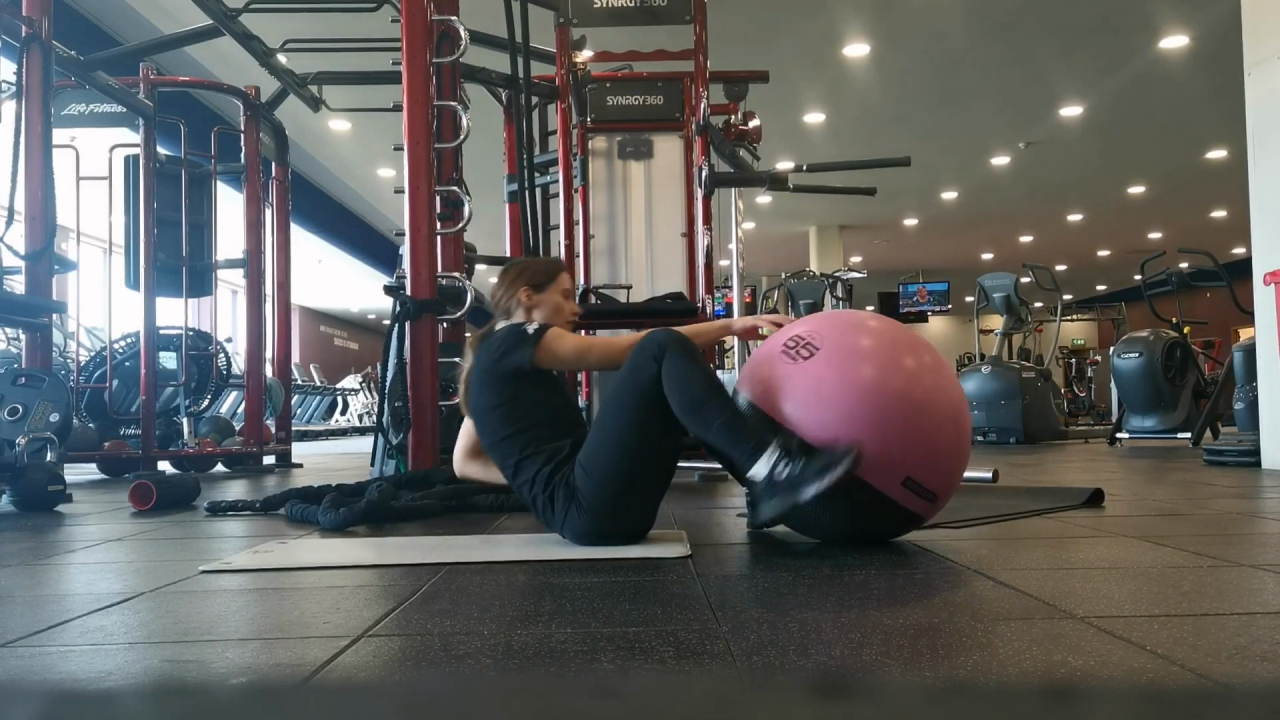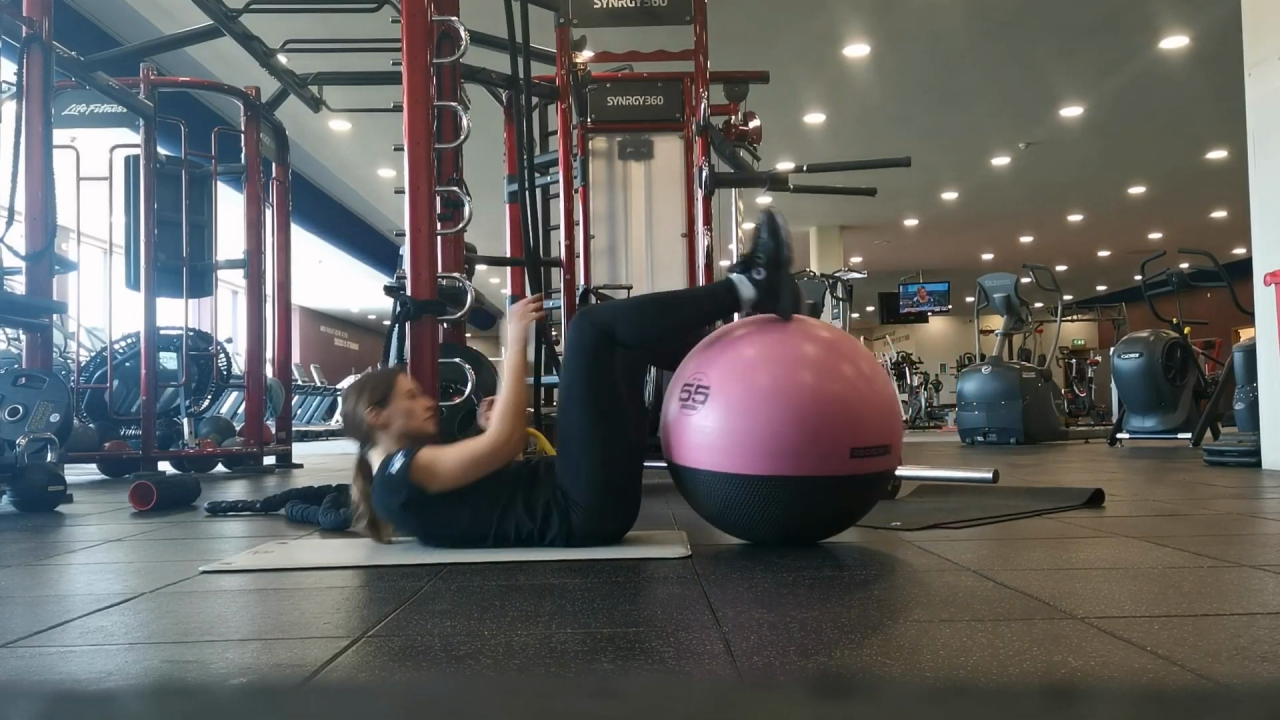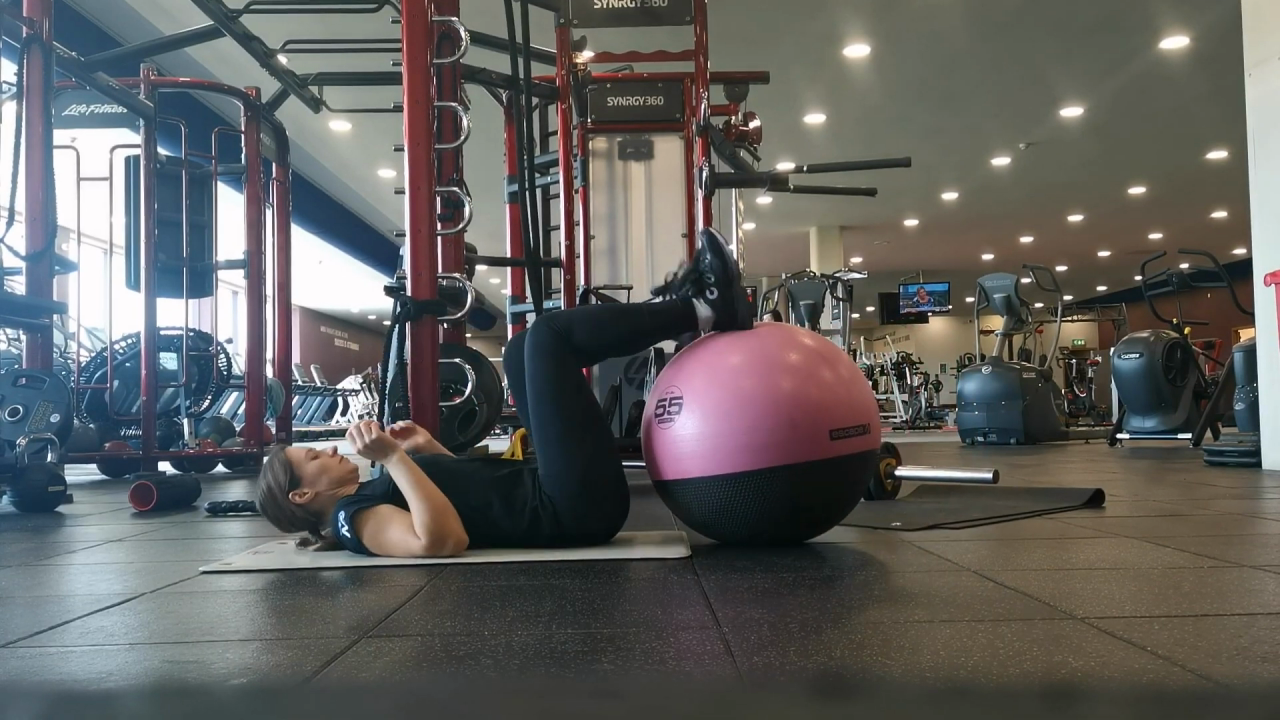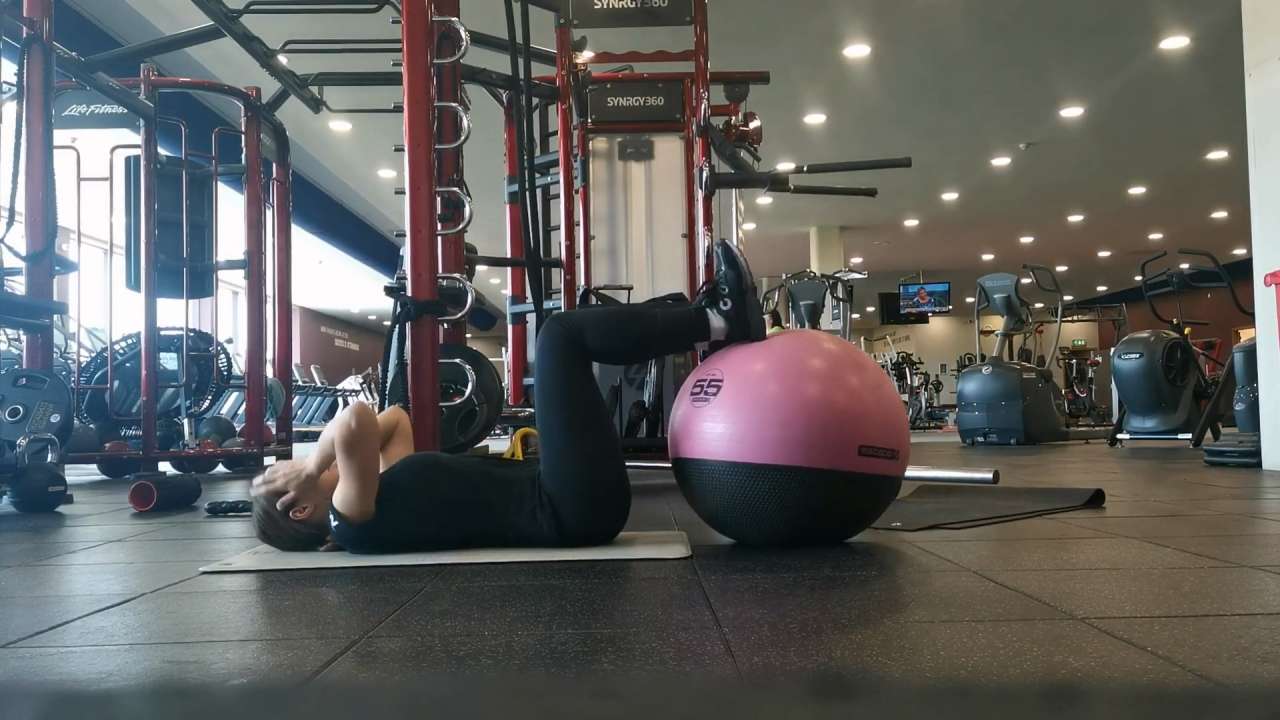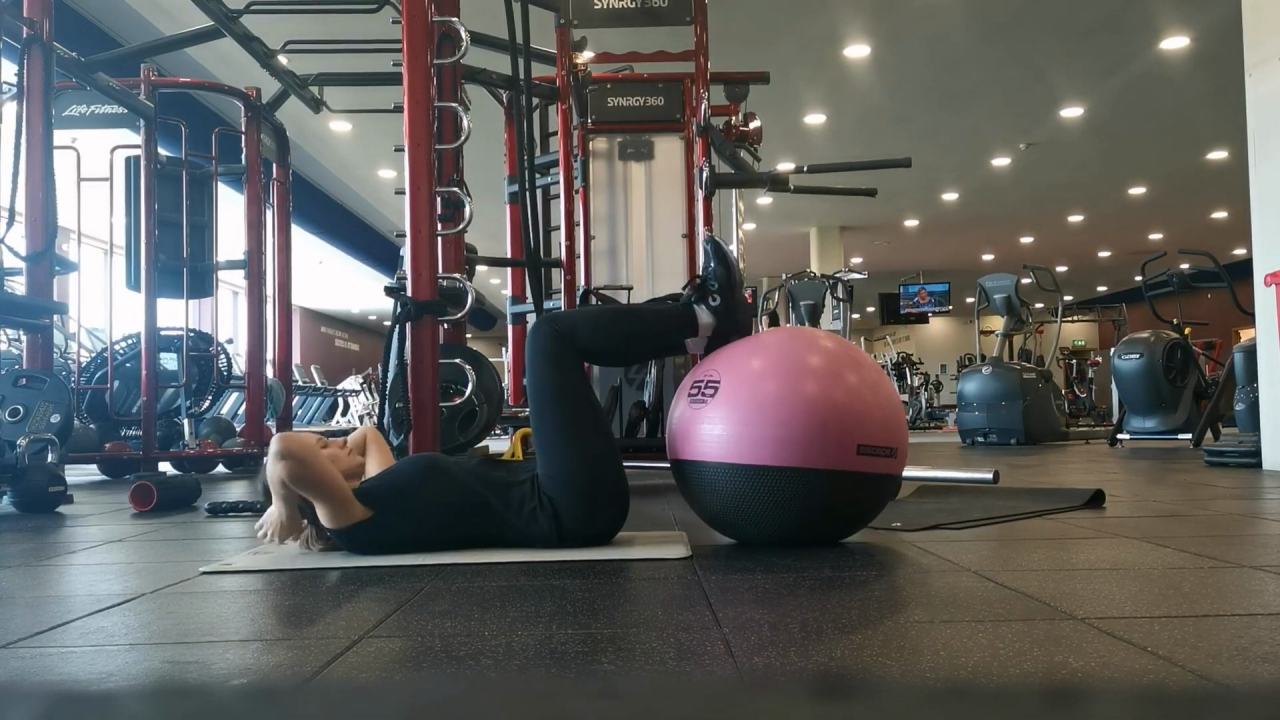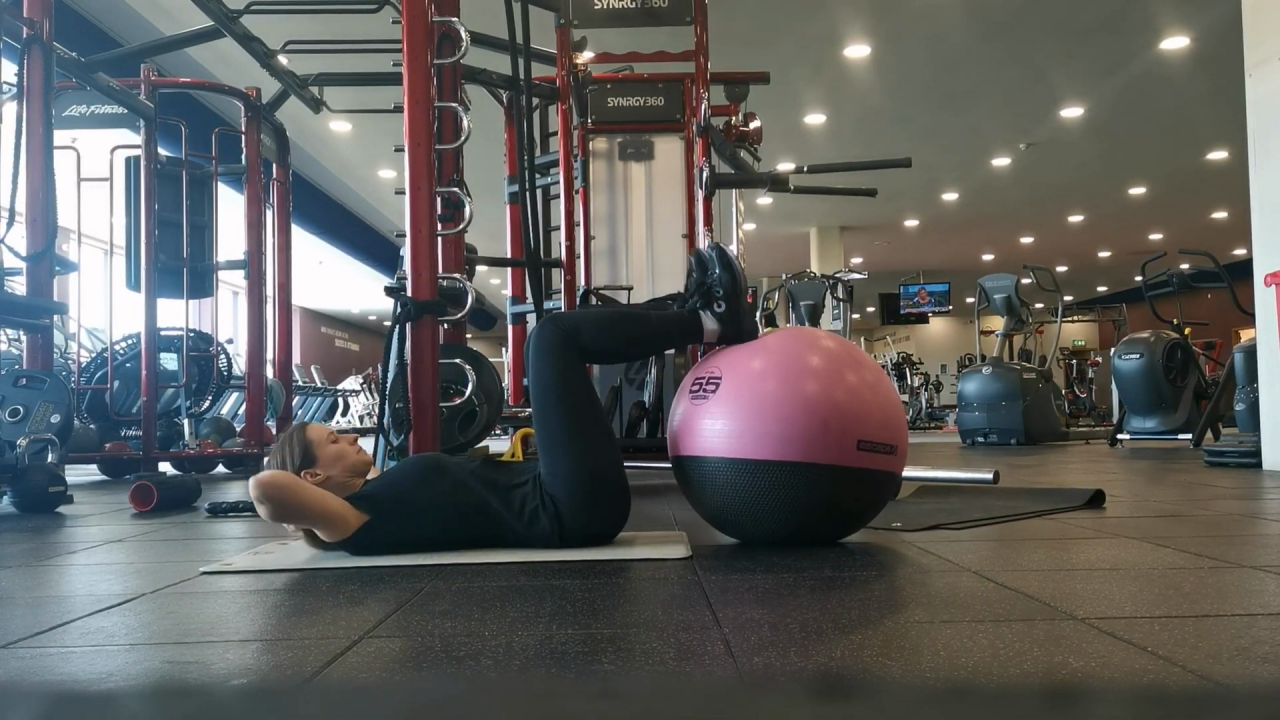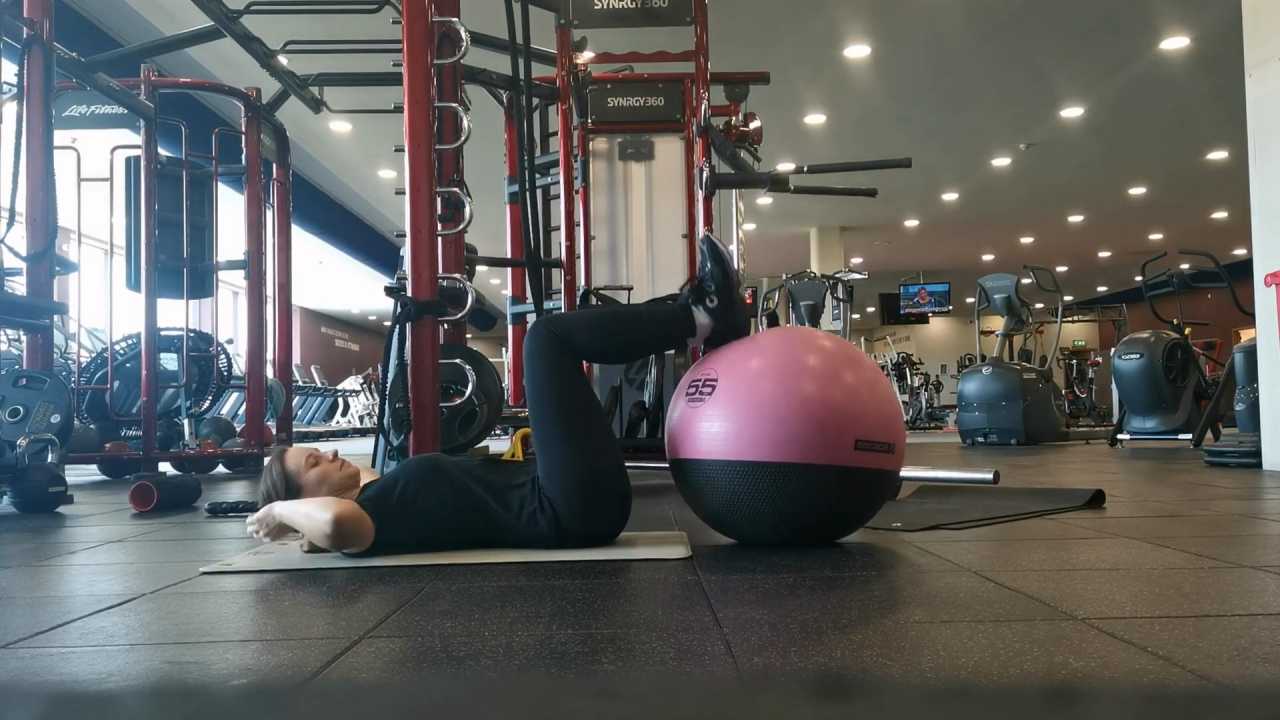
dt=0.5s
person 1, frame 1
left shoulder: (499, 359)
right shoulder: (512, 341)
left elbow: (464, 460)
right elbow: (623, 350)
right wrist: (730, 326)
left hip: (587, 509)
right hip: (595, 509)
right knee: (665, 348)
right ankle: (778, 470)
person 1, frame 2
left shoulder: (401, 472)
right shoulder: (399, 473)
right elbow: (504, 443)
right wrist: (515, 342)
left hip: (583, 508)
right hip: (585, 517)
left knee: (624, 342)
right knee: (590, 326)
right ankle: (749, 290)
person 1, frame 3
left shoulder: (373, 497)
right shoulder: (356, 520)
right elbow: (445, 540)
left wrist: (428, 448)
right wrist: (390, 458)
left hip: (554, 496)
right hip: (576, 508)
left knee: (524, 350)
right knee: (548, 334)
left ankle: (673, 306)
right ankle: (705, 310)
person 1, frame 4
left shoulder: (380, 498)
right shoulder: (354, 519)
left elbow: (393, 418)
right elbow: (357, 416)
right wrist: (315, 463)
left hip: (566, 504)
right hip: (575, 510)
left knee: (568, 340)
right knee: (562, 332)
left ankle: (708, 328)
right ankle: (717, 322)
person 1, frame 5
left shoulder: (372, 501)
right shoulder: (352, 522)
left elbow: (368, 432)
right elbow: (286, 447)
right wrist: (284, 506)
left hip: (563, 504)
right hip: (572, 511)
left knee: (562, 340)
right knee: (551, 333)
left ankle: (699, 334)
right ankle: (704, 316)
person 1, frame 6
left shoulder: (366, 499)
right shoulder: (350, 522)
right elbow: (264, 487)
right wrist: (303, 521)
left hip: (568, 505)
right hip: (574, 512)
left knee: (562, 338)
right knee: (554, 332)
left ankle: (691, 319)
right ankle: (711, 323)
person 1, frame 7
left shoulder: (369, 500)
right shoulder: (358, 525)
left elbow: (361, 477)
right elbow: (337, 517)
right wrist: (280, 510)
left hip: (570, 505)
right hip: (574, 512)
left knee: (557, 340)
right knee: (548, 335)
left ankle: (696, 325)
right ankle: (700, 320)
